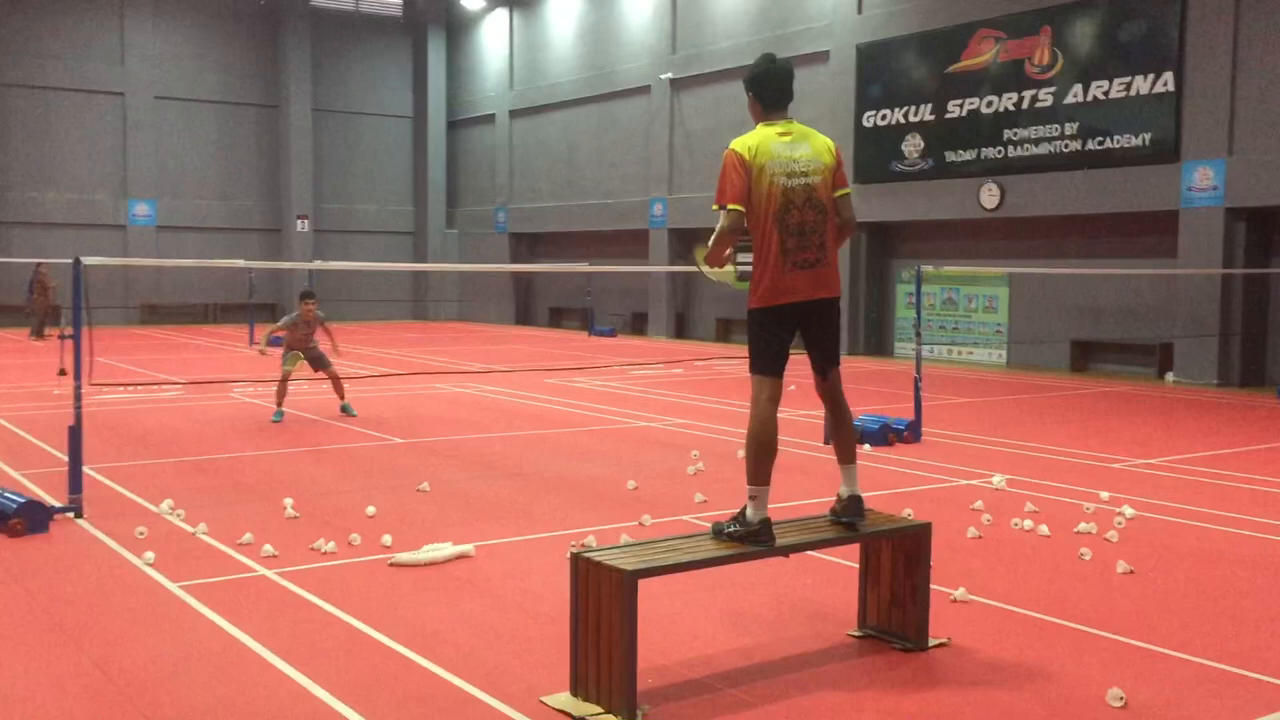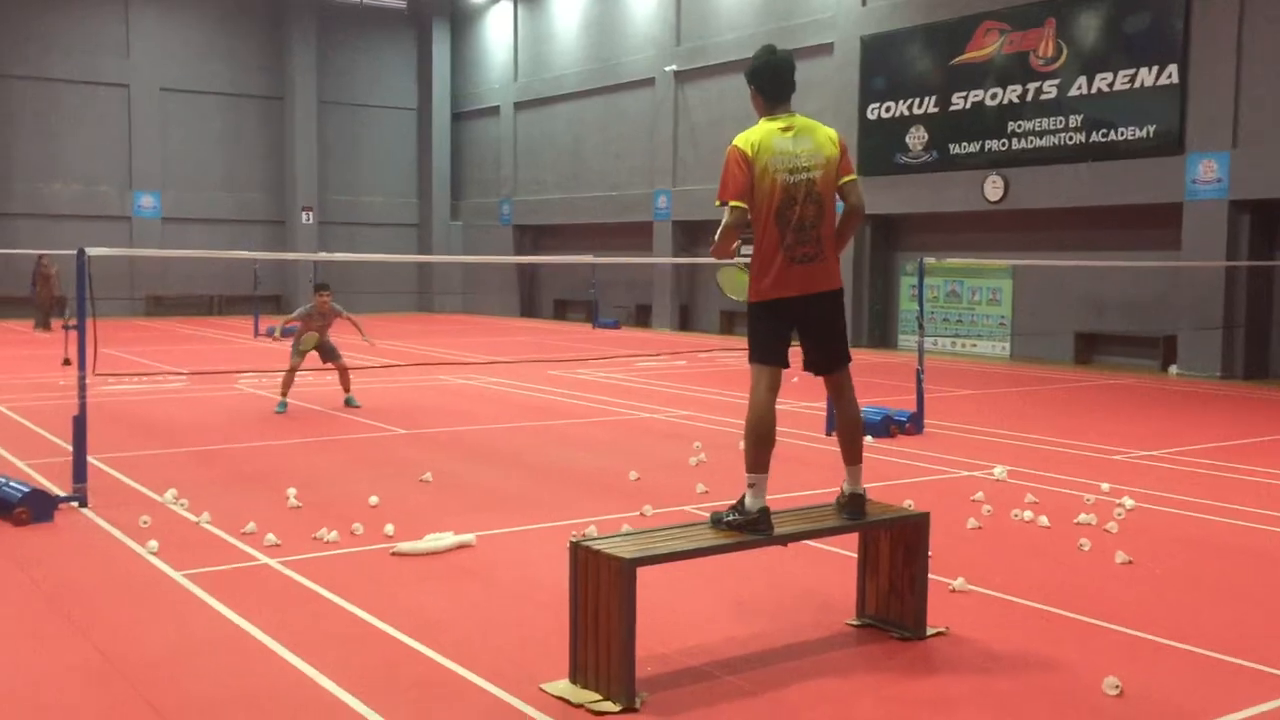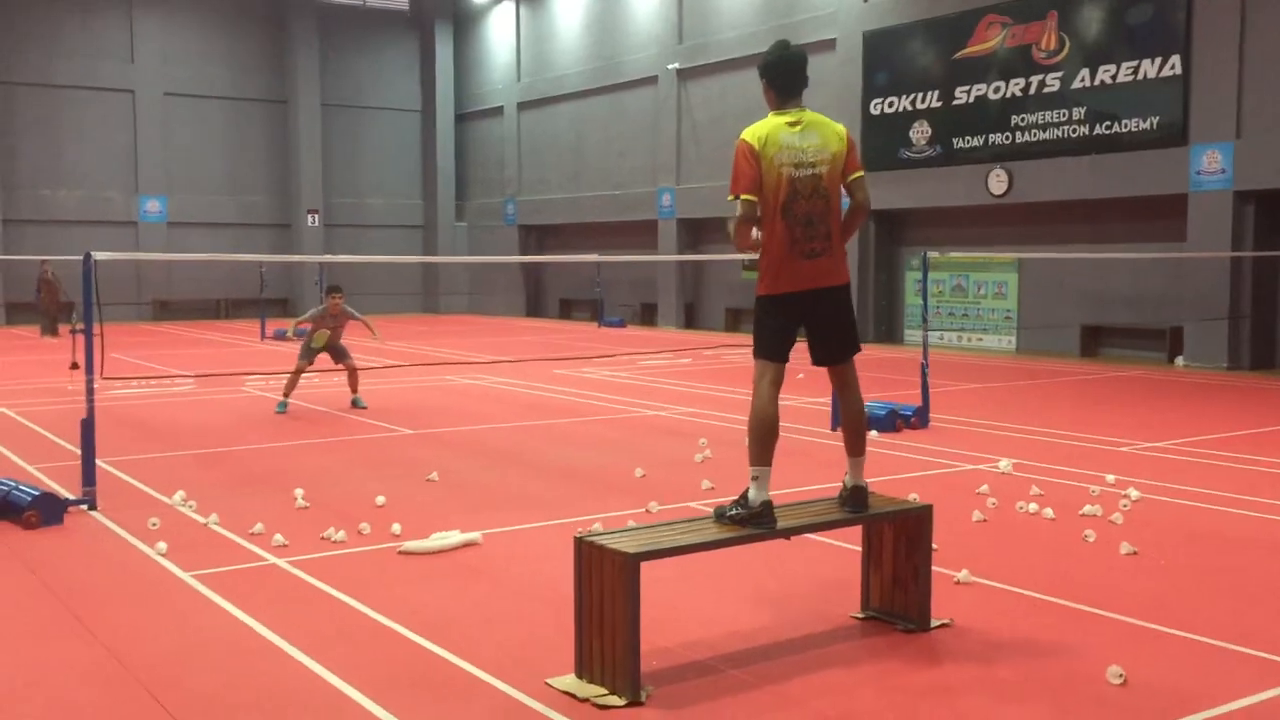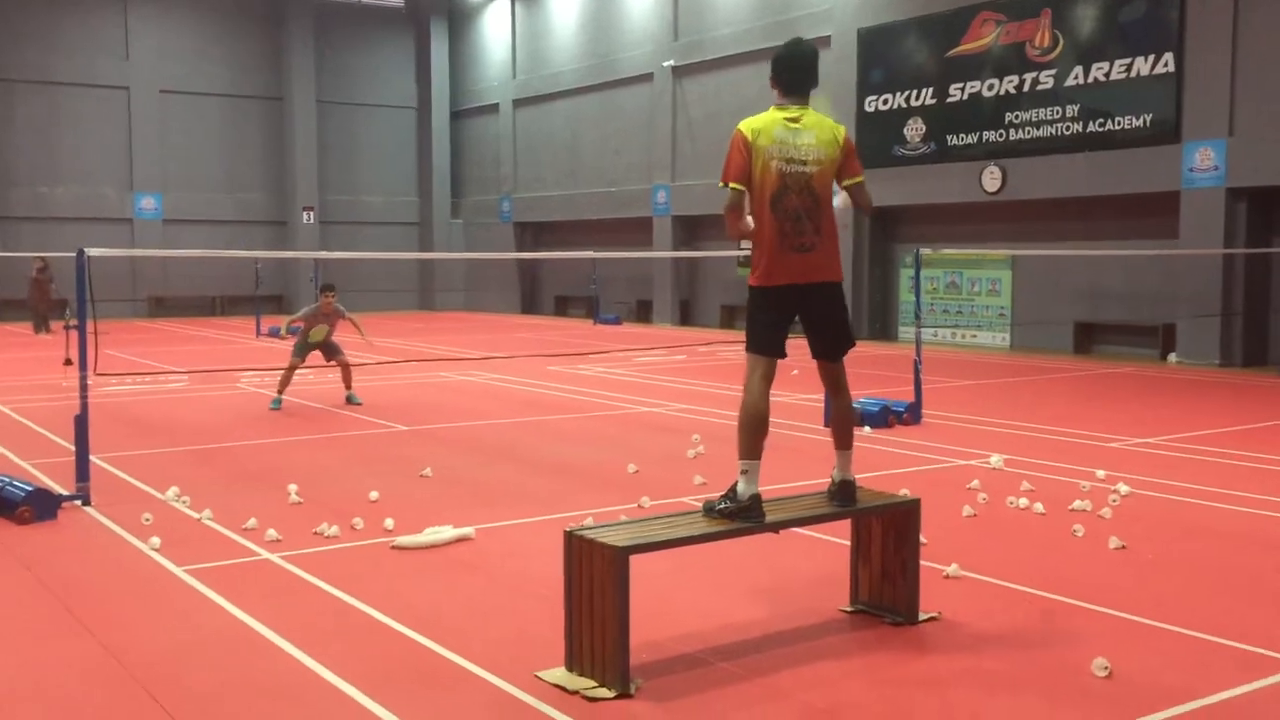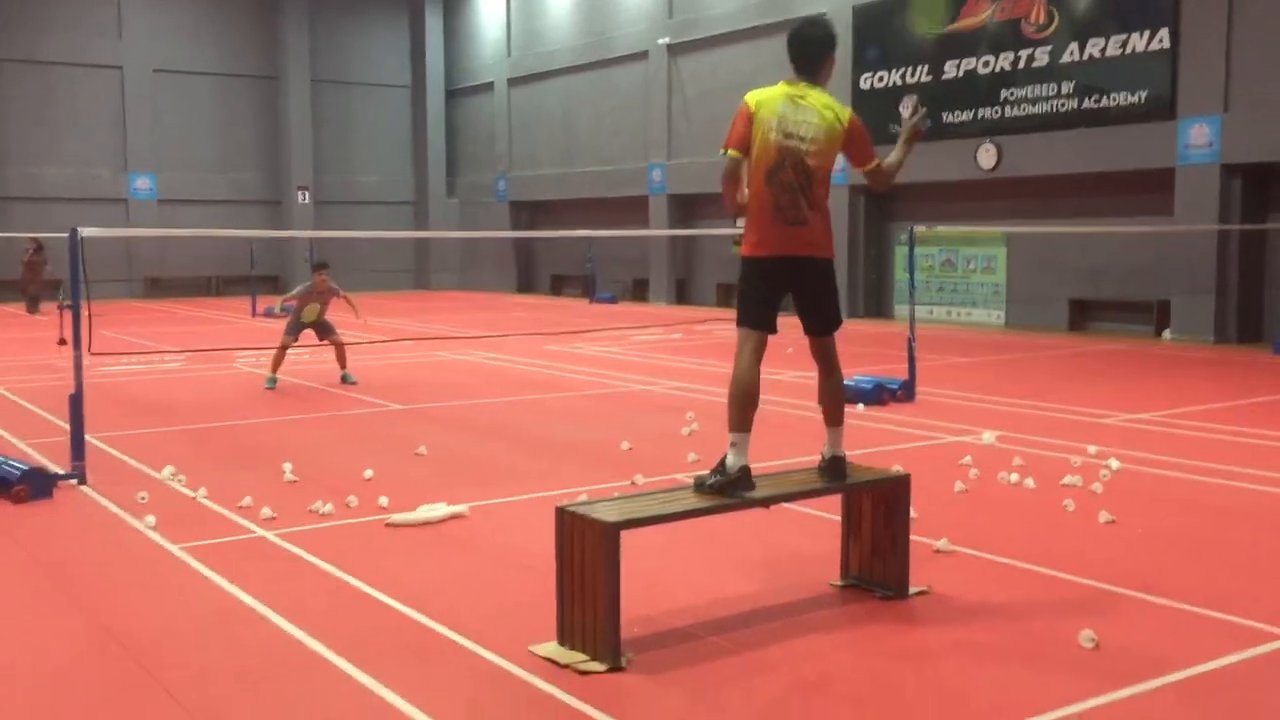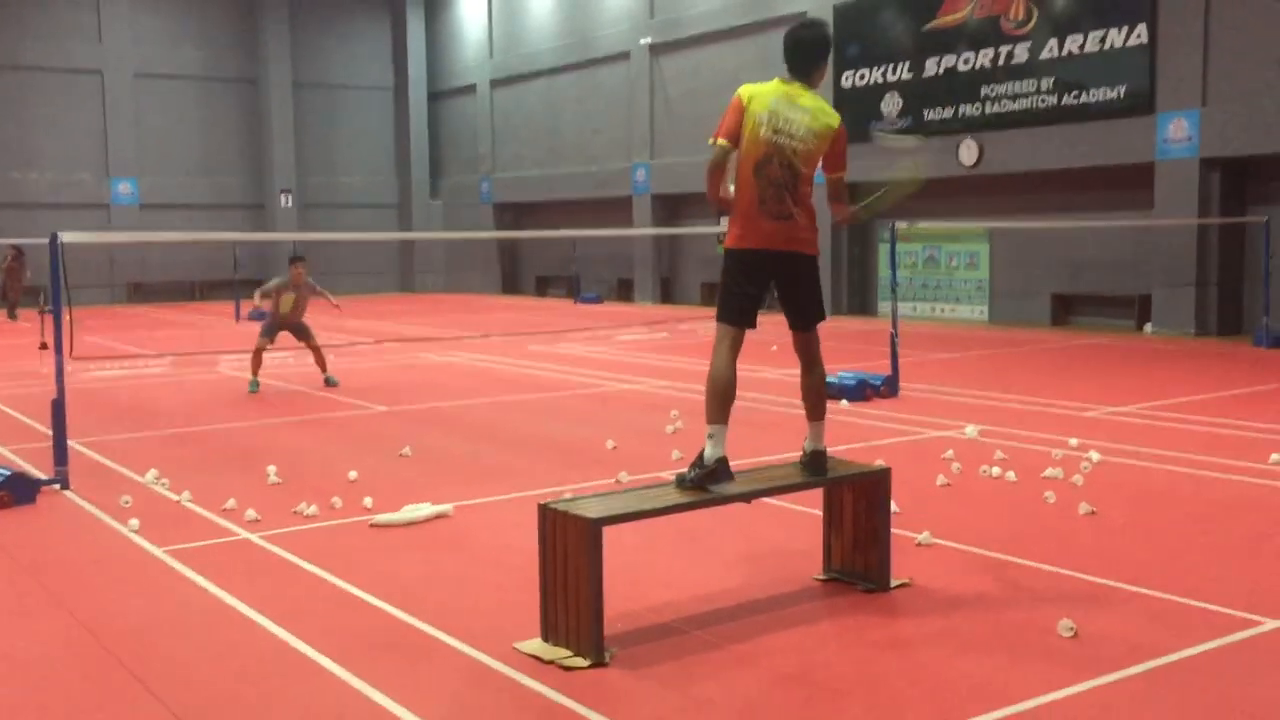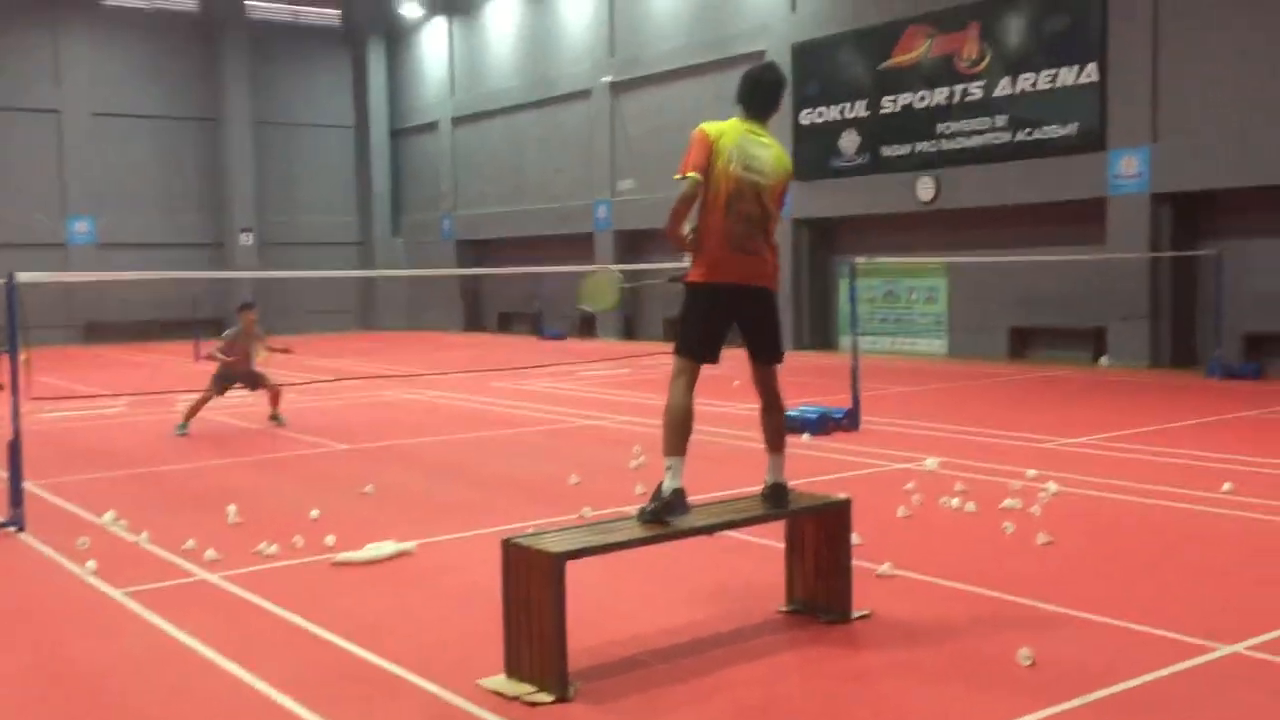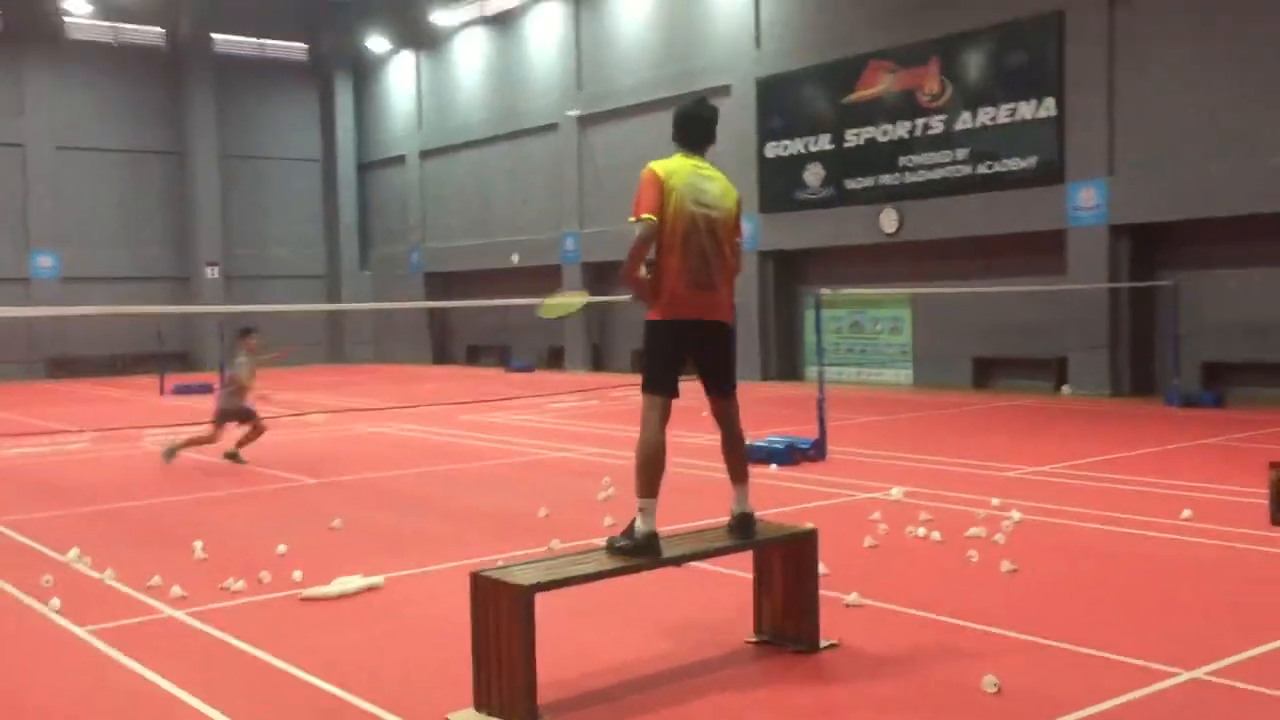
dt=0.2s
person 1, frame 1
left shoulder: (743, 150)
right shoulder: (825, 146)
left elbow: (732, 224)
right elbow: (847, 219)
left wrist: (713, 256)
left hip: (773, 292)
right hip: (824, 290)
left knee: (765, 396)
right knee: (831, 389)
left ankle: (755, 515)
right ankle: (850, 496)
person 1, frame 2
left shoulder: (745, 145)
right shoulder: (829, 138)
left elbow: (736, 221)
right elbow: (856, 208)
left wrist: (720, 251)
left hip: (772, 287)
right hip: (824, 286)
left knee: (764, 387)
right knee: (841, 388)
left ankle: (754, 503)
right ankle: (853, 491)
person 1, frame 3
left shoulder: (754, 139)
right shoulder: (837, 134)
left elbow: (747, 216)
right elbow: (862, 204)
left wrist: (744, 242)
left hip: (778, 283)
right hip: (831, 280)
left knee: (767, 381)
right knee: (846, 380)
left ankle: (757, 497)
right ankle: (856, 484)
person 1, frame 4
left shoulder: (750, 130)
right shoulder: (836, 135)
left elbow: (734, 205)
right elbow: (861, 203)
left wrist: (742, 229)
left hip: (770, 276)
right hip: (823, 276)
left knee: (758, 377)
right knee: (834, 376)
left ankle: (746, 490)
right ankle: (843, 479)
person 1, frame 5
left shoulder: (754, 102)
right shoulder: (840, 116)
left elbow: (731, 169)
right elbow: (879, 176)
left wrist: (735, 203)
right wrist: (906, 141)
left hip: (762, 249)
right hip: (813, 252)
left knee: (749, 350)
right knee: (825, 353)
left ankle: (736, 462)
right ankle: (834, 455)
person 1, frame 6
left shoulder: (748, 97)
right shoulder: (829, 119)
left elbow: (718, 159)
right elbow: (837, 194)
left wrist: (718, 196)
right wrist: (843, 212)
left hip: (747, 242)
right hip: (798, 247)
left knee: (727, 343)
right knee: (808, 347)
left ankle: (714, 453)
right ankle: (815, 449)
person 1, frame 7
left shoulder: (711, 133)
right shoulder: (781, 157)
left elbow: (689, 193)
left wrist: (675, 233)
left hip: (713, 276)
right hip: (761, 281)
left knee: (684, 376)
right knee: (767, 382)
left ankle: (672, 487)
right ankle: (776, 482)
person 1, frame 8
left shoulder: (659, 172)
right shoulder: (728, 188)
left elbow: (647, 233)
right elbow: (734, 262)
left wrist: (633, 275)
left hip: (671, 312)
right hip: (717, 315)
left knee: (655, 414)
right knee: (727, 414)
left ankle: (644, 526)
right ankle: (742, 511)
